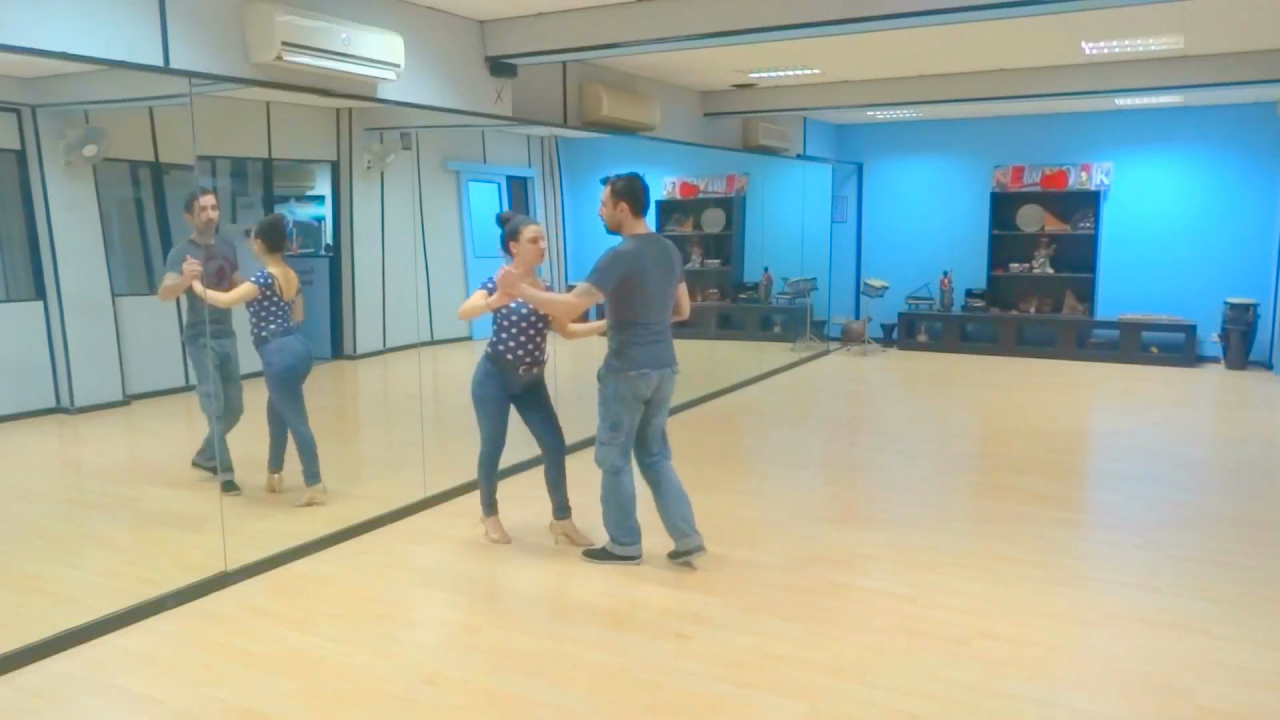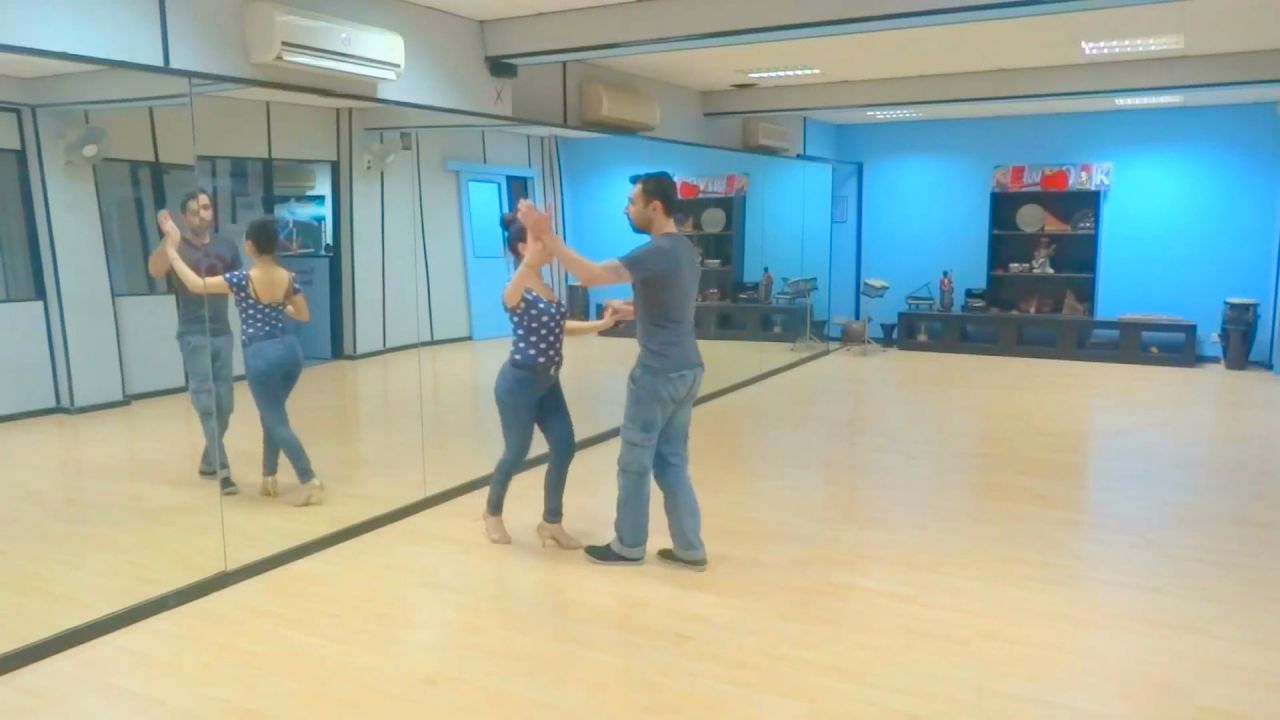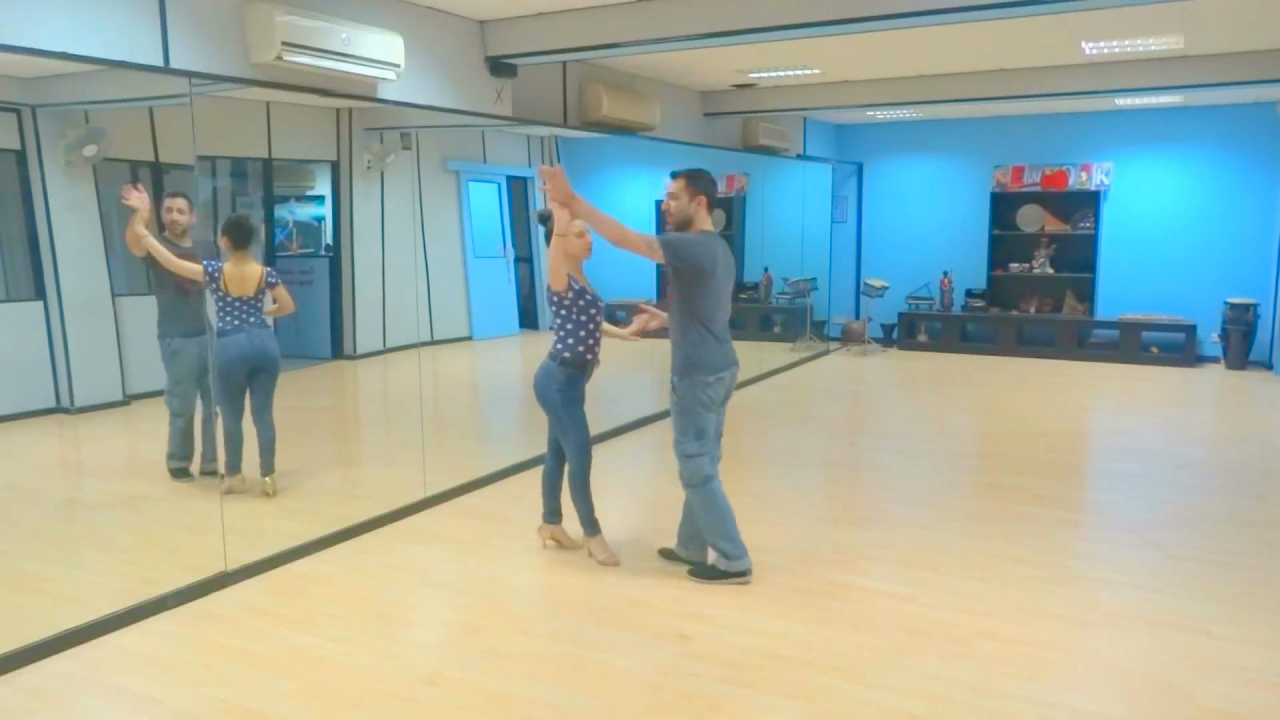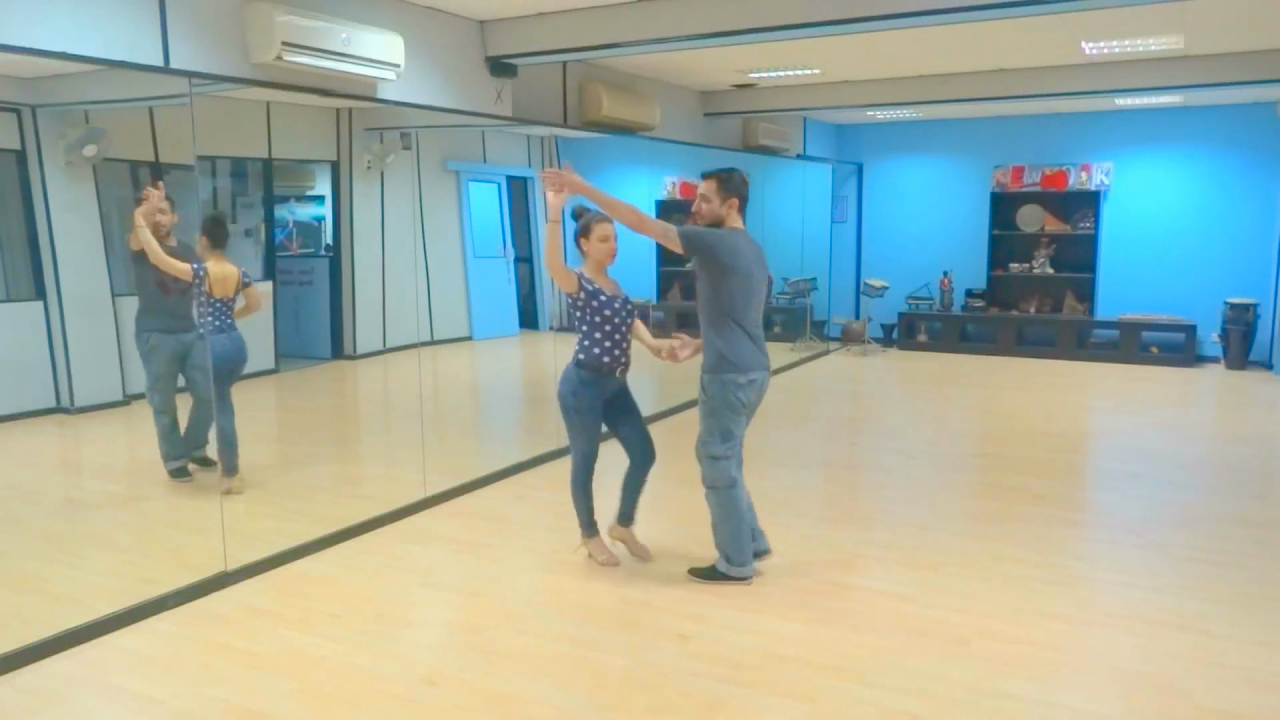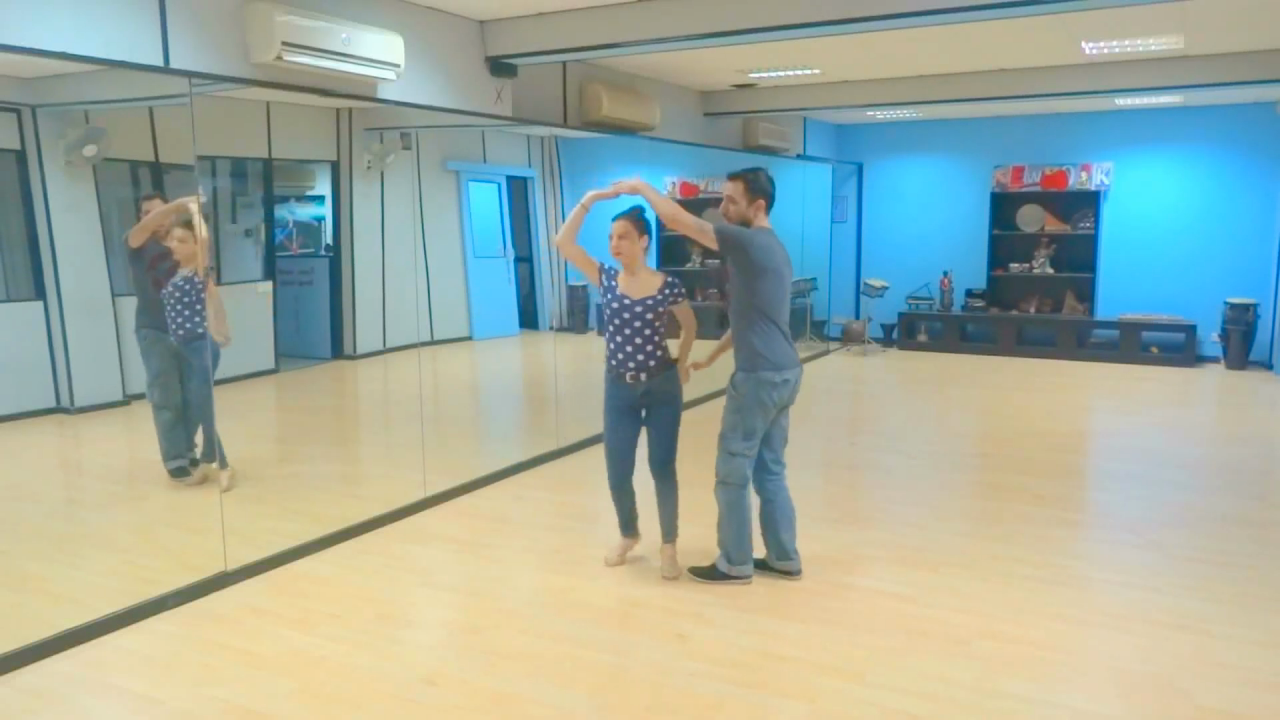
dt=0.5s
person 1, frame 1
left shoulder: (621, 257)
right shoulder: (669, 251)
left elbow: (571, 307)
right elbow: (682, 310)
left wrist: (520, 289)
left hip: (627, 372)
right hip: (663, 369)
left knee: (615, 460)
right knee: (655, 457)
left ankle: (624, 545)
right ankle: (687, 538)
person 1, frame 2
left shoulder: (657, 253)
right shoulder: (685, 249)
left elbow: (590, 275)
left wrist: (546, 236)
right wrist: (634, 310)
left hip: (659, 372)
right hip: (686, 369)
left knee: (634, 461)
right knee: (672, 460)
left ankle: (626, 547)
right ankle: (689, 547)
person 1, frame 3
left shoulder: (692, 247)
right shoulder: (718, 249)
left elbow: (624, 238)
left wrist: (572, 200)
right wrist: (666, 320)
left hip: (698, 375)
right hip: (720, 369)
left knee: (697, 472)
right knee: (702, 465)
left ankle: (733, 559)
right ankle: (692, 547)
person 1, frame 4
left shoulder: (716, 243)
right shoulder: (753, 251)
left elbow: (640, 223)
left wrist: (582, 188)
right wrist: (700, 346)
left hip: (730, 377)
right hip: (753, 371)
left knee: (720, 470)
right knee: (722, 462)
left ankle: (735, 563)
right ankle: (750, 540)
person 1, frame 5
left shoulder: (748, 243)
right shoulder: (771, 248)
left elbow: (678, 220)
left wrist: (642, 187)
right wrist: (711, 355)
left hip: (760, 377)
right hip: (784, 372)
left knee: (733, 473)
right knee: (769, 469)
left ankle: (734, 564)
right ankle: (783, 556)
person 2, frame 1
left shoulder: (545, 289)
right shoulder: (497, 283)
left elbow: (566, 330)
right elbow: (464, 312)
left wrist: (605, 324)
right wrist: (495, 302)
left hip: (531, 380)
right hip: (495, 377)
left knee: (555, 446)
right knee: (493, 447)
left ankle: (562, 520)
right ankle: (489, 515)
person 2, frame 2
left shoulder: (545, 286)
right shoulder: (517, 290)
left elbow: (559, 326)
right elbow: (509, 298)
left wrist: (601, 324)
right wrist: (533, 255)
left hip: (547, 381)
right hip: (519, 381)
left knee: (563, 450)
right knee: (516, 454)
left ankle: (551, 522)
right ankle: (493, 512)
person 2, frame 3
left shoulder: (580, 282)
right shoulder: (561, 282)
right elbow: (554, 260)
left wrist: (621, 333)
right wrist: (560, 225)
left hip: (571, 379)
right hip: (558, 380)
left knee: (559, 454)
right knee: (581, 456)
left ankle: (551, 524)
right ankle: (592, 535)
person 2, frame 4
left shoulder: (614, 286)
right shoulder: (578, 284)
left elbow: (629, 322)
right elbow: (553, 263)
left wrist: (653, 344)
right wrist: (554, 214)
left hip: (616, 385)
right hip: (583, 384)
left knee: (644, 454)
right knee: (584, 462)
left ankle: (623, 526)
right ankle: (590, 537)
person 2, frame 5
left shoulder: (668, 285)
right shoulder: (606, 278)
left elbow: (689, 324)
right elbow: (563, 242)
left wrist: (681, 361)
right wrist: (589, 201)
left hip: (662, 387)
right hip: (620, 388)
left knee: (663, 467)
right knee: (619, 471)
left ankle: (668, 545)
right ankle: (628, 534)
person 3, frame 1
left shoulder: (264, 278)
right shoulder: (292, 276)
left elbow: (225, 301)
left wrist: (197, 286)
left hip: (280, 354)
right hip: (300, 348)
left knee: (296, 420)
right knee: (277, 411)
left ankle: (315, 486)
right ankle: (275, 474)
person 3, frame 2
left shoulder: (242, 280)
right shoulder: (290, 278)
left elbow: (195, 285)
right elbow: (304, 314)
left wrist: (172, 250)
left hip: (262, 355)
right hip: (291, 349)
left knee: (276, 421)
right knee: (271, 414)
left ankle: (310, 482)
right ankle: (270, 477)
person 3, frame 3
left shoulder: (214, 271)
right shoulder: (265, 274)
left elbow: (169, 262)
right elbow: (288, 306)
left wrist: (141, 228)
left hip: (232, 347)
right hip: (265, 344)
left knee: (231, 414)
right knee: (263, 413)
left ankle: (234, 475)
right ankle: (267, 477)
person 3, frame 4
left shoulder: (199, 271)
right shoulder: (238, 272)
left elbow: (157, 257)
right elbow: (255, 304)
left hip: (214, 347)
right hip: (236, 343)
left knee: (221, 411)
right knee: (220, 406)
left ankle: (232, 476)
right ankle: (228, 464)
person 3, frame 5
left shoulder: (198, 270)
right shoulder: (183, 272)
left elbow: (204, 239)
left wrist: (193, 211)
right wrist: (220, 330)
left hip: (200, 348)
right hip: (188, 348)
left knee: (201, 410)
right knee: (197, 408)
left ankle: (221, 465)
right ankle: (209, 462)
person 4, frame 1
left shoulder: (227, 247)
right shoulder: (181, 252)
right elbow: (164, 294)
right wrist: (185, 279)
left hip: (227, 336)
right hip: (201, 339)
left knee: (233, 408)
right knee: (216, 408)
left ankle: (205, 456)
right ankle: (225, 473)
person 4, frame 2
left shoulder: (226, 246)
right shoulder: (177, 248)
right elbow: (155, 270)
left hip: (223, 334)
right hip: (193, 336)
left knee: (224, 404)
right knee: (207, 404)
left ankle: (211, 464)
right ankle: (221, 469)
person 4, frame 3
left shoulder: (206, 248)
right elbow: (132, 241)
right wrist: (142, 214)
left hip: (205, 334)
right hip: (176, 339)
left knee: (212, 403)
right knee: (182, 405)
left ankle: (209, 463)
right ankle: (177, 462)
person 4, frame 4
left shoulder: (189, 252)
right shoulder: (140, 246)
right elbow: (139, 229)
right wrist: (147, 208)
left hip: (190, 333)
right hip: (155, 336)
left knee: (207, 393)
right knee: (164, 402)
left ankle: (194, 448)
right ankle: (175, 460)
person 4, frame 5
right shoulder: (137, 244)
right elbow: (147, 225)
right wrist: (180, 204)
right hip: (154, 333)
right knee: (166, 400)
left ankle: (186, 452)
right ankle: (175, 461)
